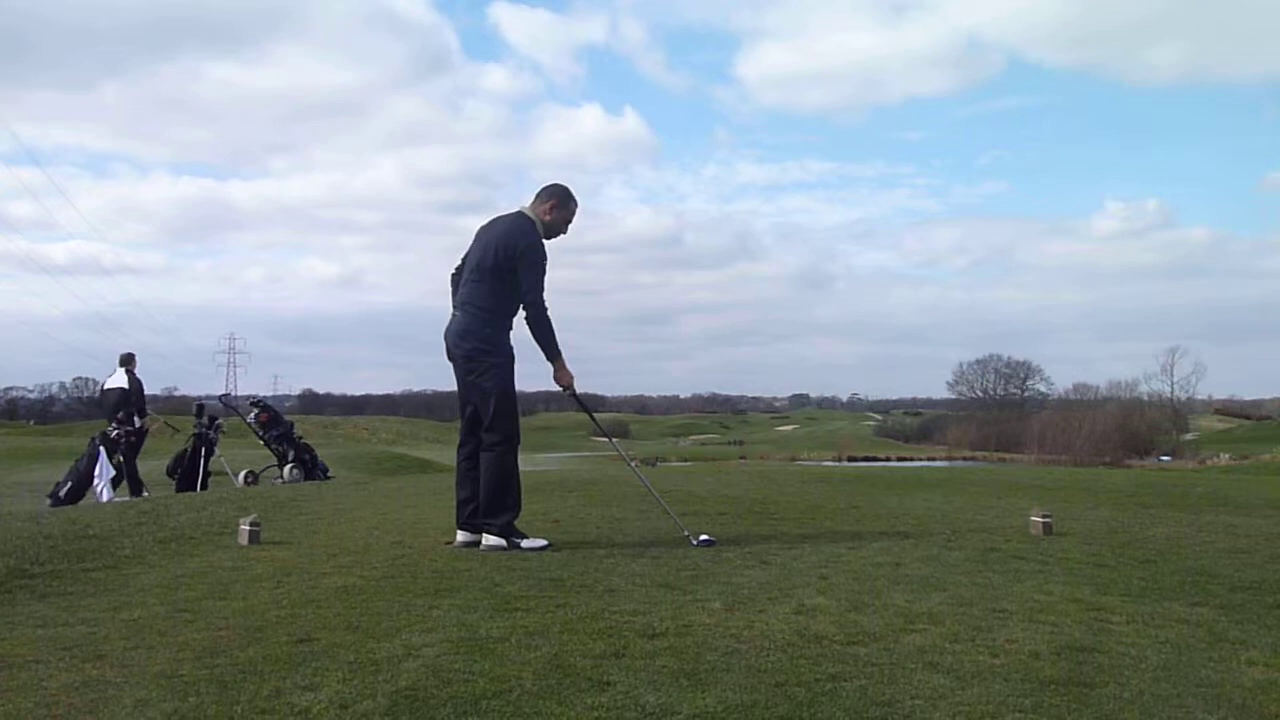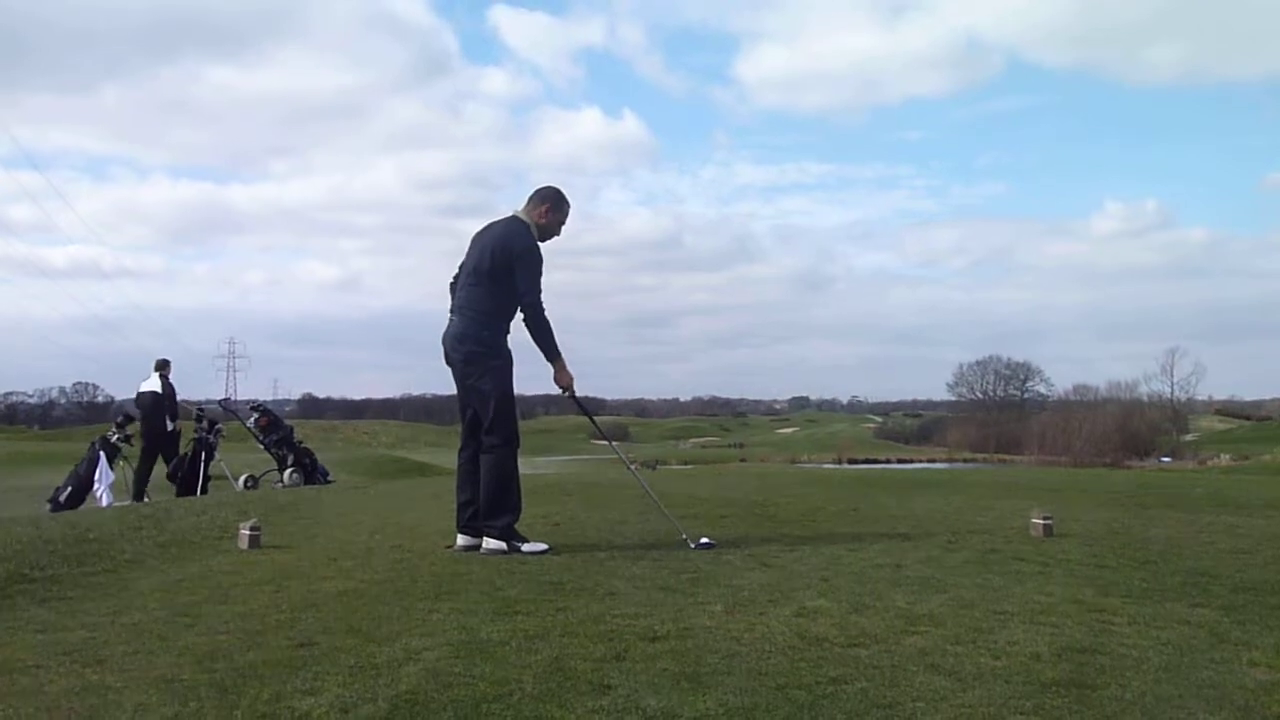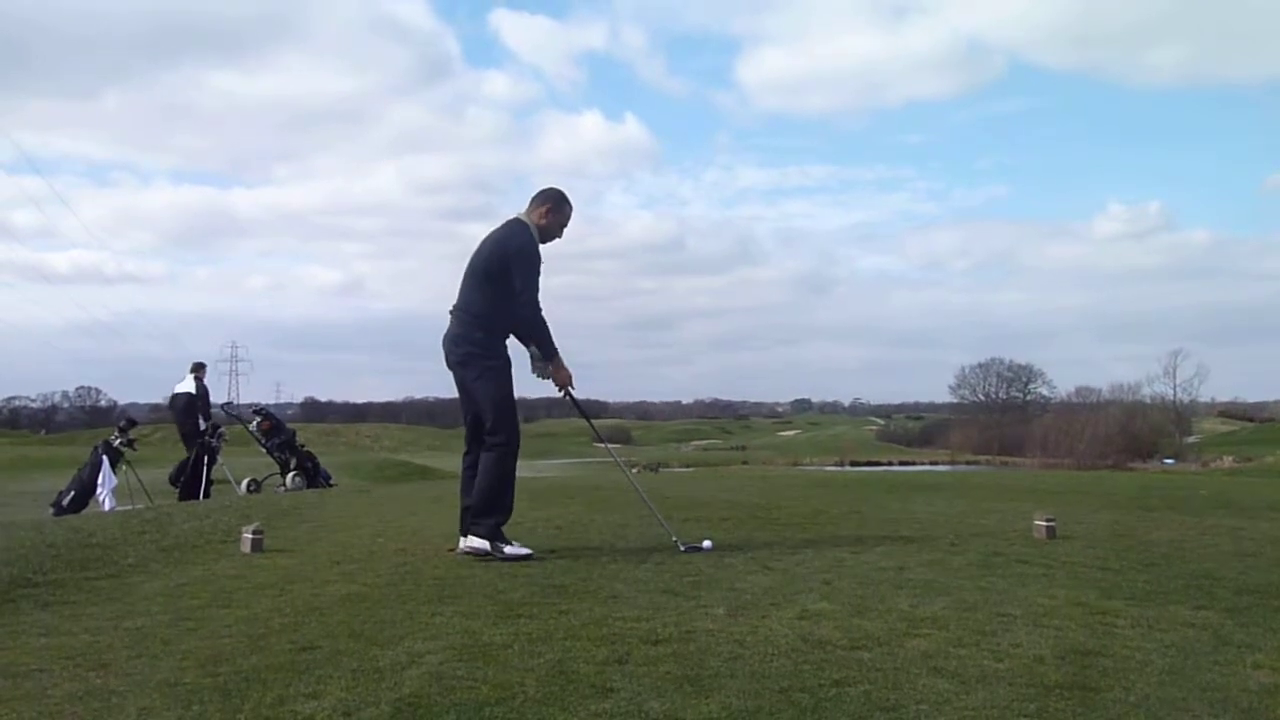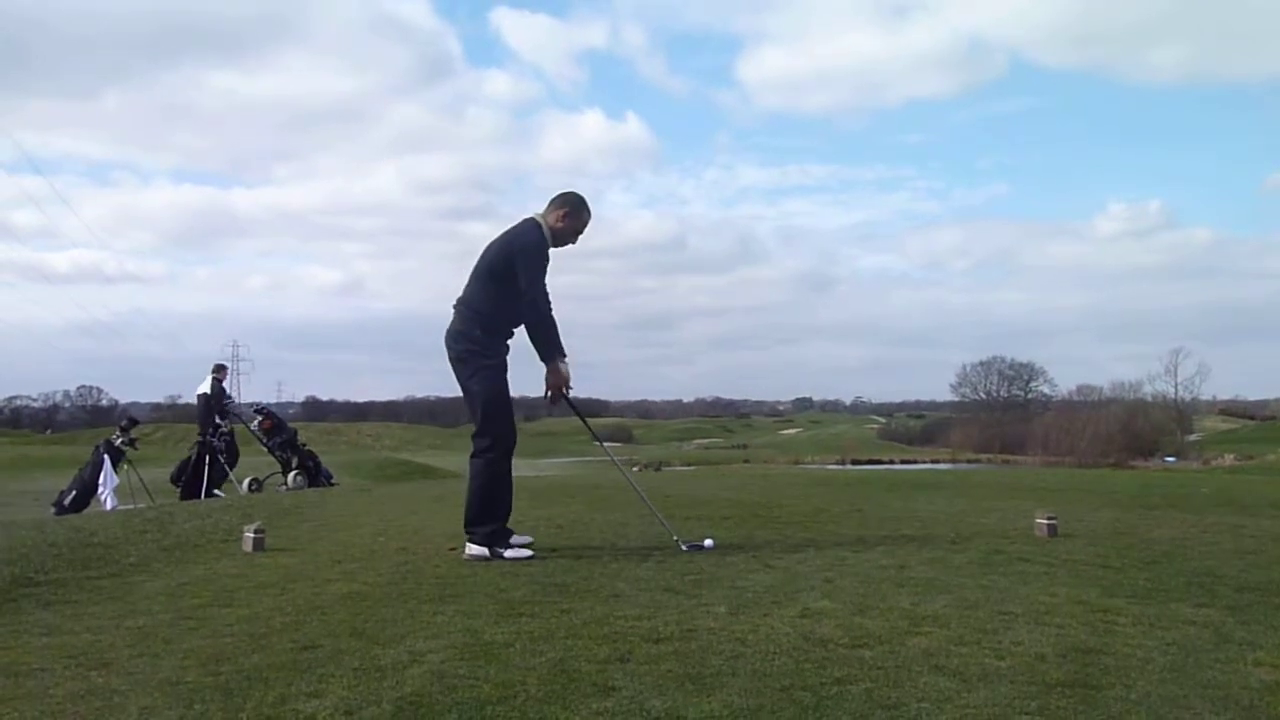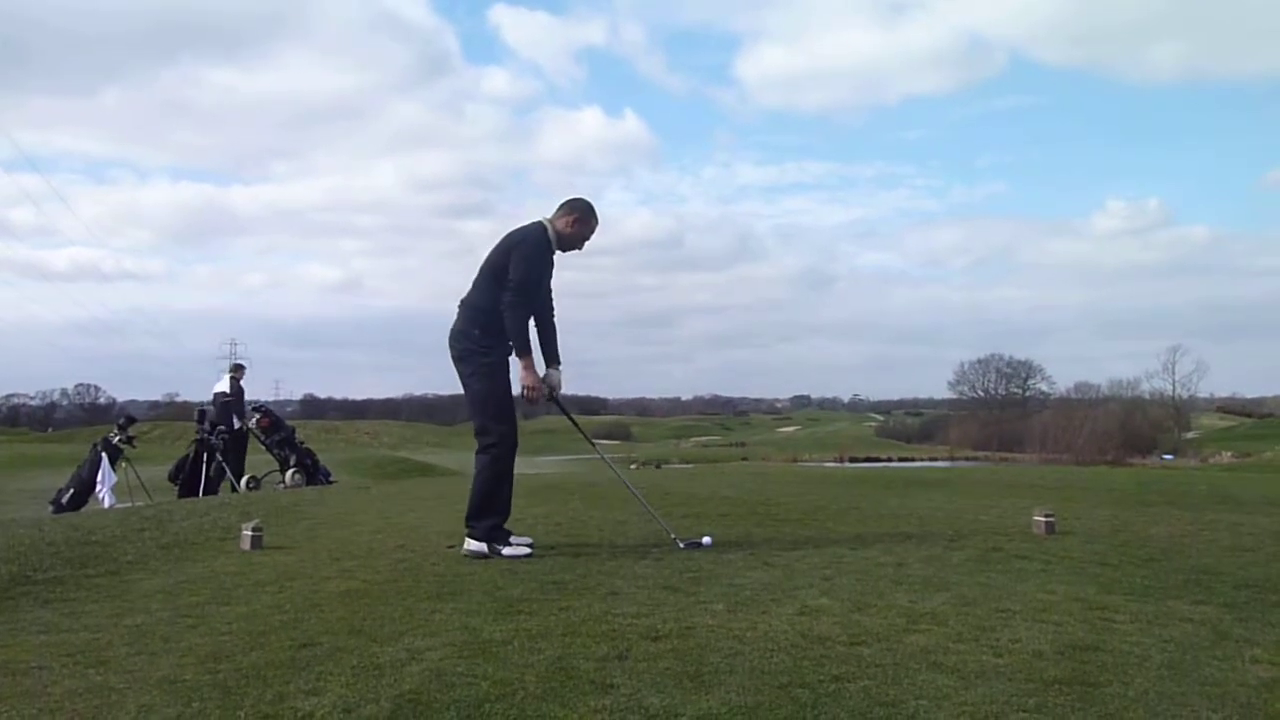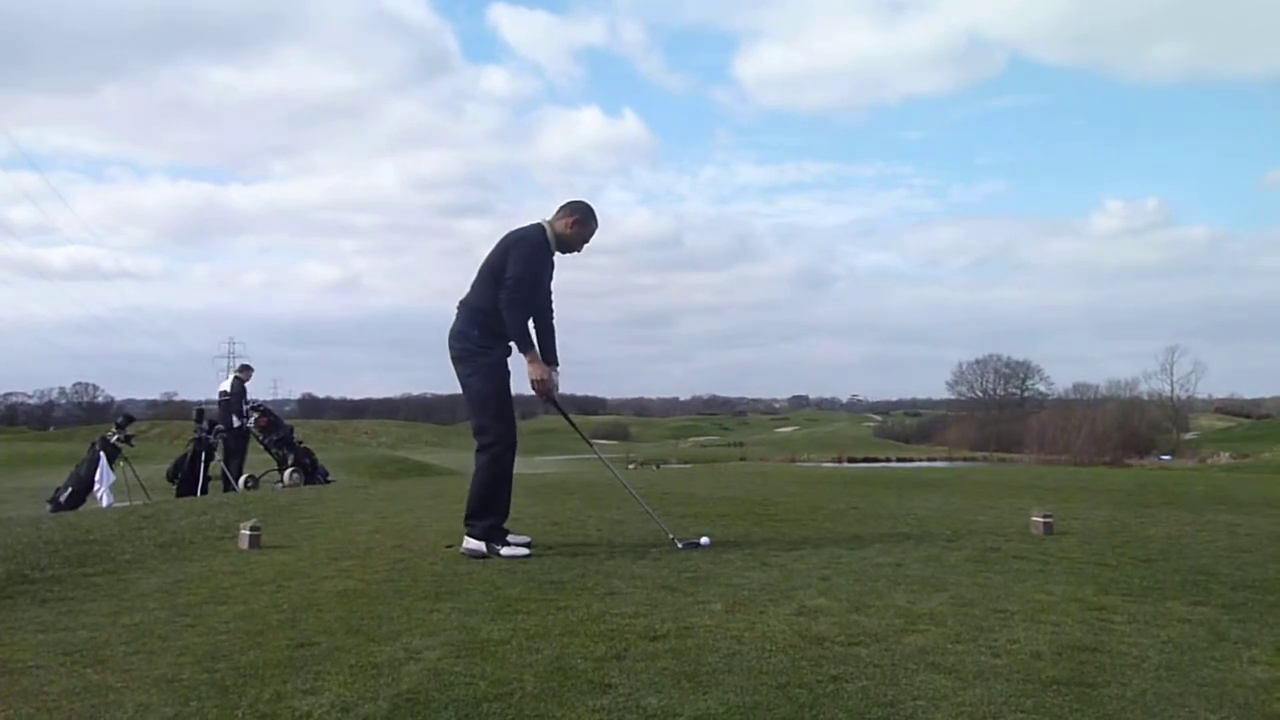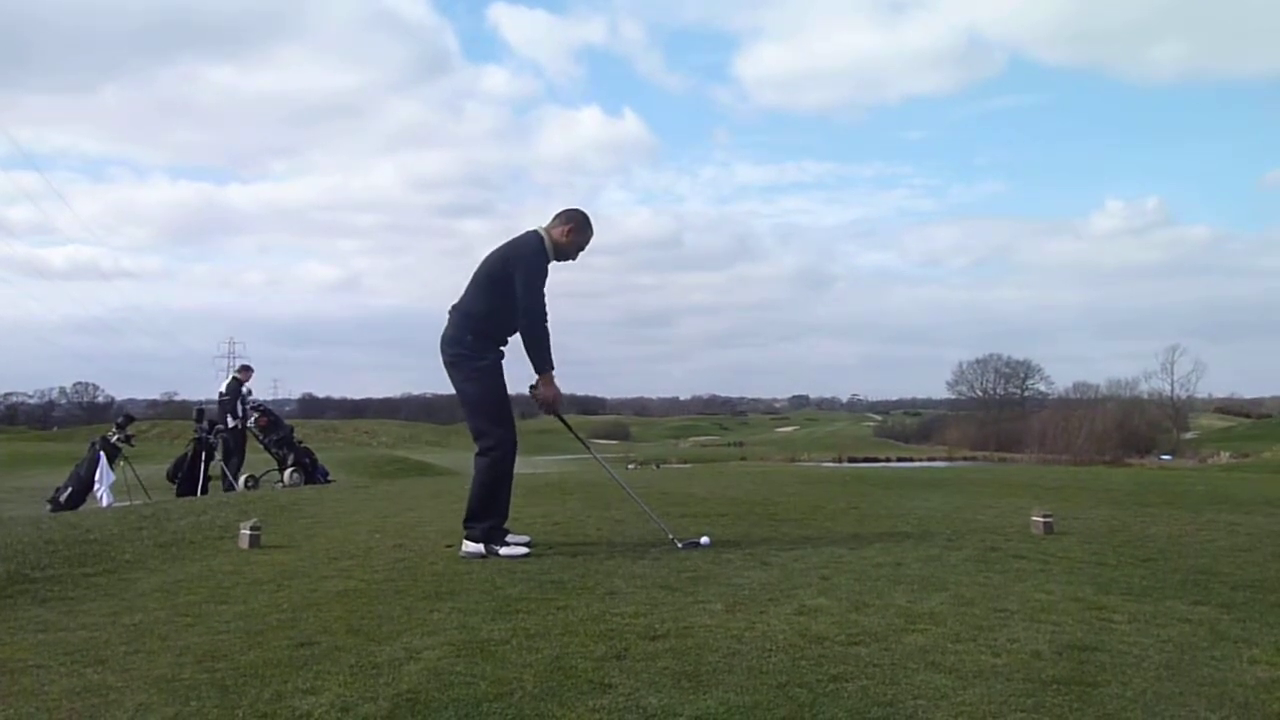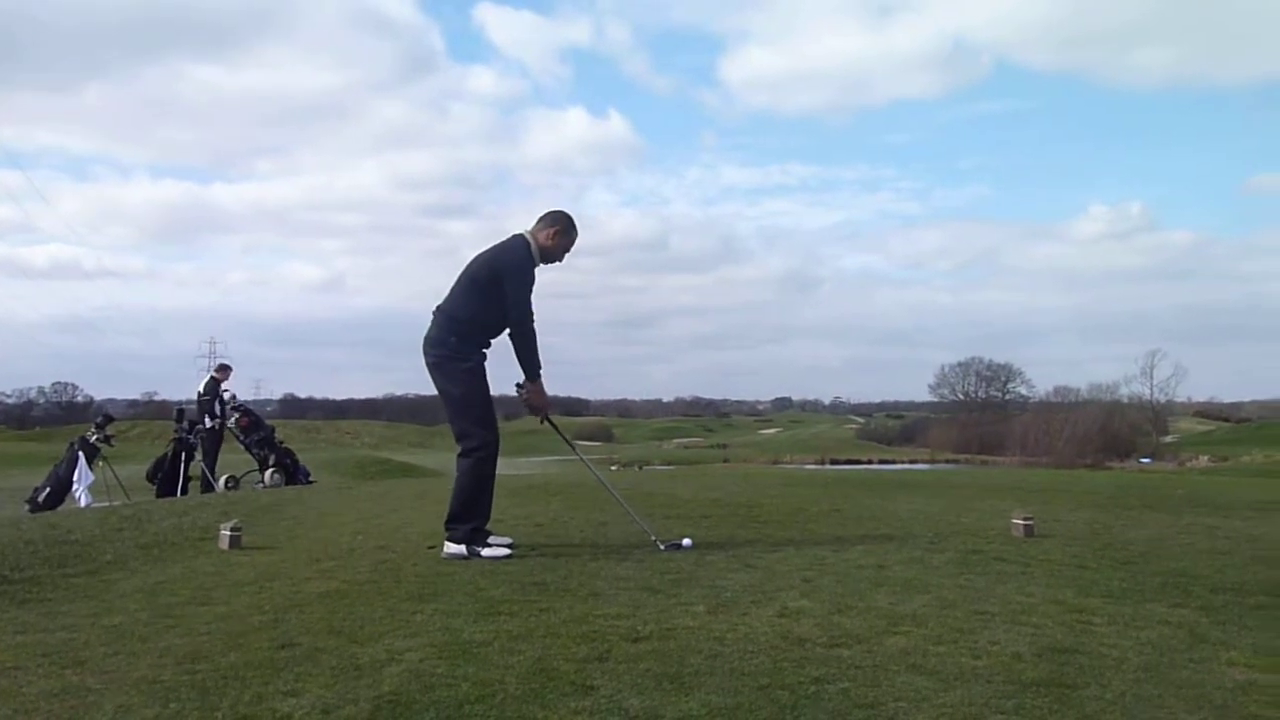
dt=0.5s
person 1, frame 1
left shoulder: (496, 226)
right shoulder: (528, 240)
left elbow: (458, 275)
right elbow: (534, 308)
right wrist: (557, 363)
left hip: (462, 337)
right hip: (485, 342)
left knee: (474, 433)
right knee: (500, 434)
left ankle: (470, 524)
right ankle: (498, 528)
person 1, frame 2
left shoulder: (492, 232)
right shoulder: (523, 243)
left elbow: (458, 284)
right elbow: (532, 309)
right wrist: (558, 364)
left hip: (461, 339)
right hip: (482, 345)
left knee: (476, 436)
right knee: (500, 438)
left ankle: (471, 528)
right ankle: (499, 531)
person 1, frame 3
left shoulder: (506, 237)
right shoulder: (521, 244)
right elbow: (528, 309)
left wrist: (535, 350)
right wrist: (555, 360)
left hip: (466, 343)
right hip: (479, 348)
left knee: (481, 439)
right knee: (502, 436)
left ankle: (472, 530)
right ankle: (484, 530)
person 1, frame 4
left shoulder: (527, 240)
right shoulder: (530, 242)
left elbow: (539, 307)
right elbow: (531, 309)
left wrist: (559, 360)
right wrist: (552, 365)
left hip: (478, 343)
right hip: (476, 344)
left knee: (500, 437)
right knee: (493, 439)
left ankle: (492, 529)
right ankle: (482, 538)
person 1, frame 5
left shoulder: (540, 250)
right shoulder: (532, 242)
left elbow: (543, 313)
right elbow: (513, 303)
left wrist: (553, 367)
right wrist: (527, 365)
left hip: (485, 344)
right hip: (477, 343)
left knee: (502, 438)
right knee: (498, 437)
left ankle: (491, 528)
right ankle: (480, 533)
person 1, frame 6
left shoulder: (542, 254)
right shoulder: (529, 242)
left elbow: (543, 314)
right elbow: (511, 301)
left wrist: (550, 367)
right wrist: (532, 359)
left hip: (486, 346)
right hip: (475, 344)
left knee: (503, 438)
right knee: (497, 438)
left ankle: (489, 527)
right ankle: (480, 532)
person 1, frame 7
left shoulder: (530, 252)
right shoulder: (530, 253)
left elbow: (534, 319)
right elbow: (529, 319)
left wrist: (545, 376)
right wrist: (546, 378)
left hip: (474, 348)
right hip: (469, 348)
left knee: (502, 440)
right knee: (496, 441)
left ankle: (490, 528)
right ankle: (479, 535)
person 1, frame 8
left shoulder: (513, 255)
right shoulder: (517, 258)
left elbow: (517, 322)
right elbow: (521, 324)
left wrist: (532, 381)
right wrist: (535, 382)
left hip: (455, 349)
right hip: (453, 350)
left knee: (484, 441)
right knee: (478, 442)
left ankle: (472, 530)
right ankle: (461, 537)
